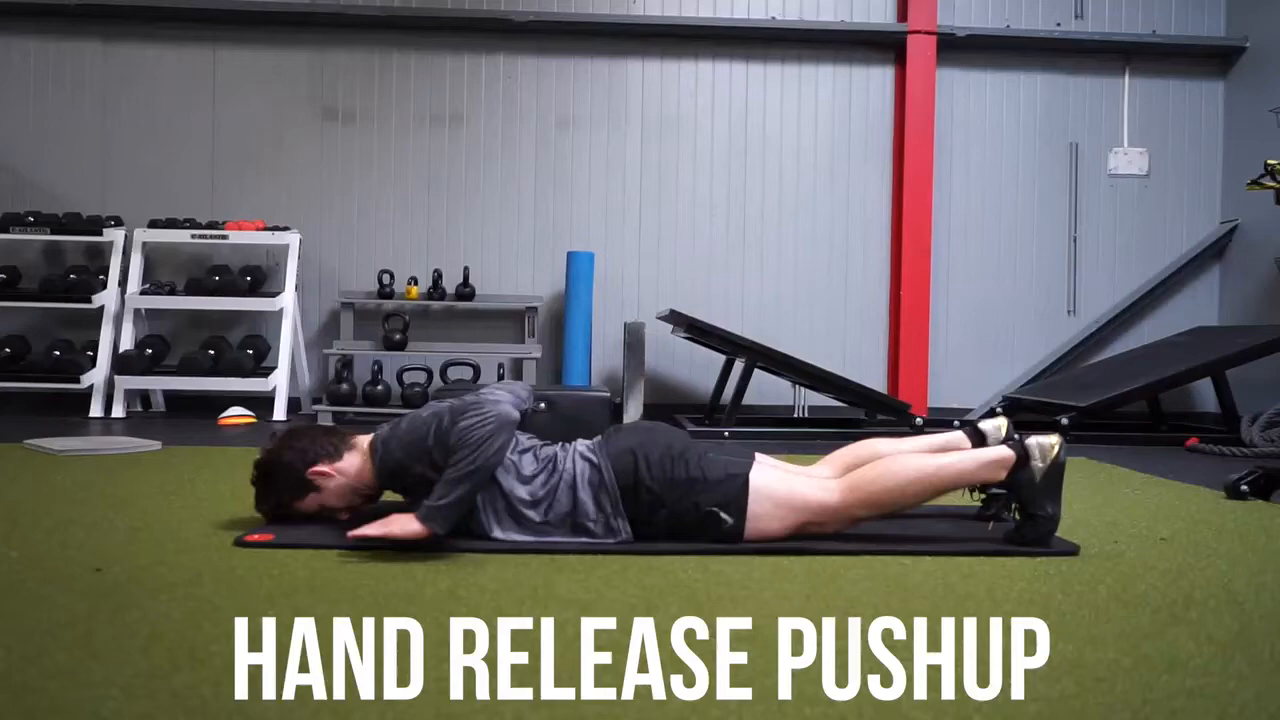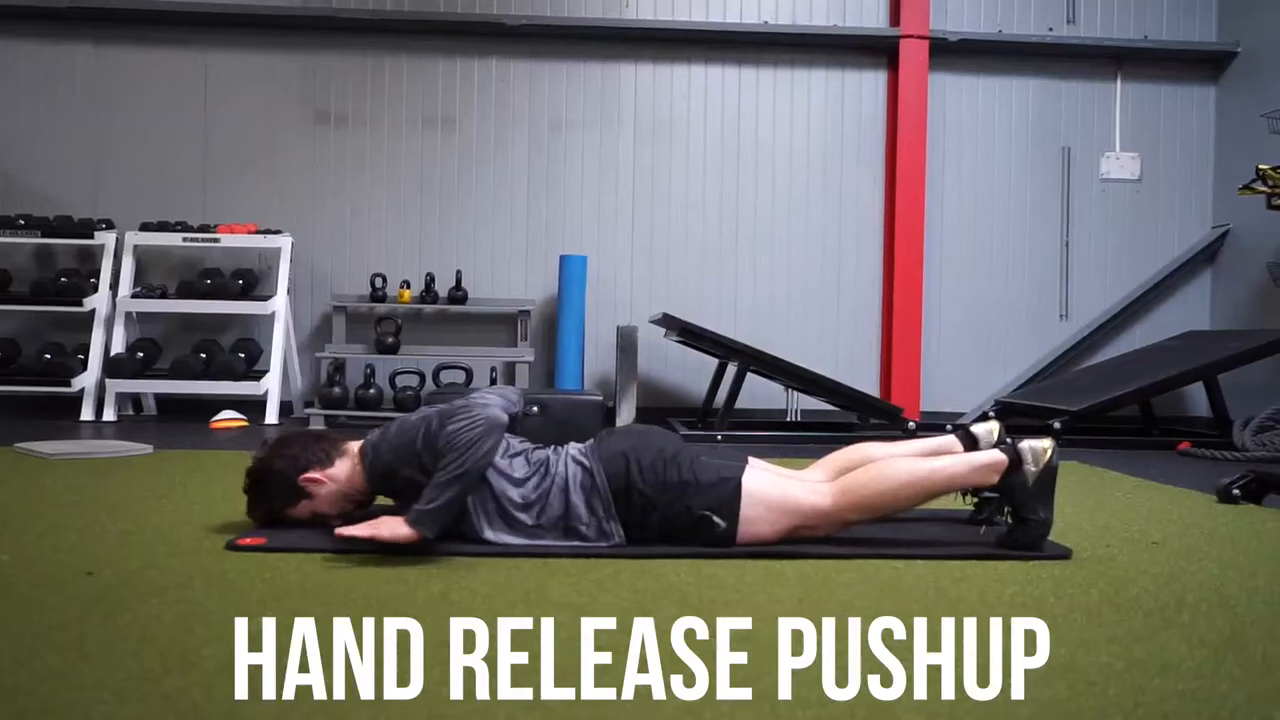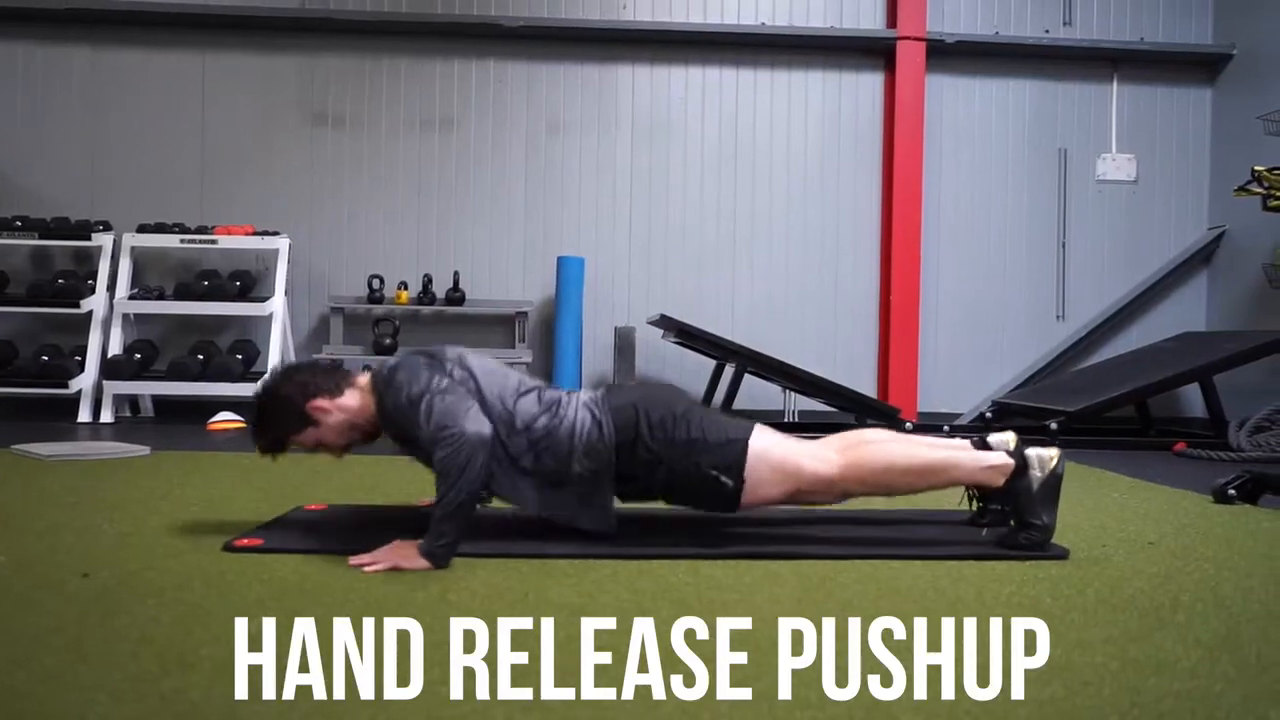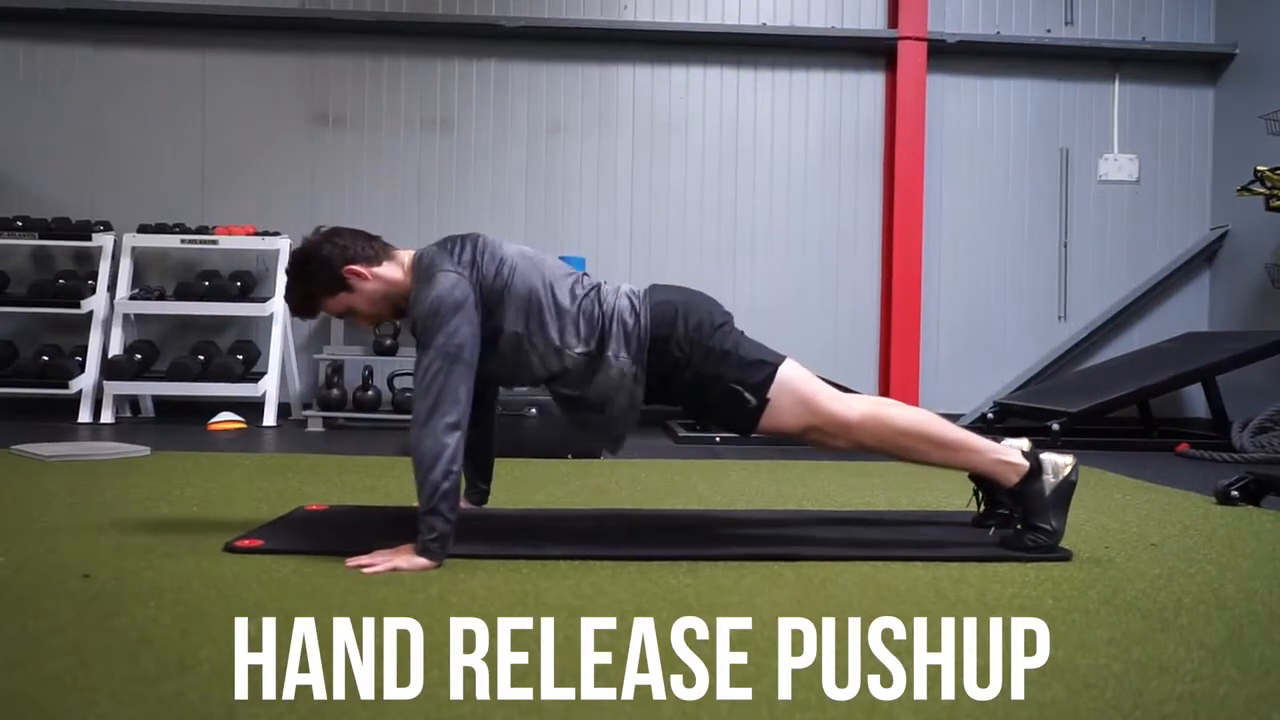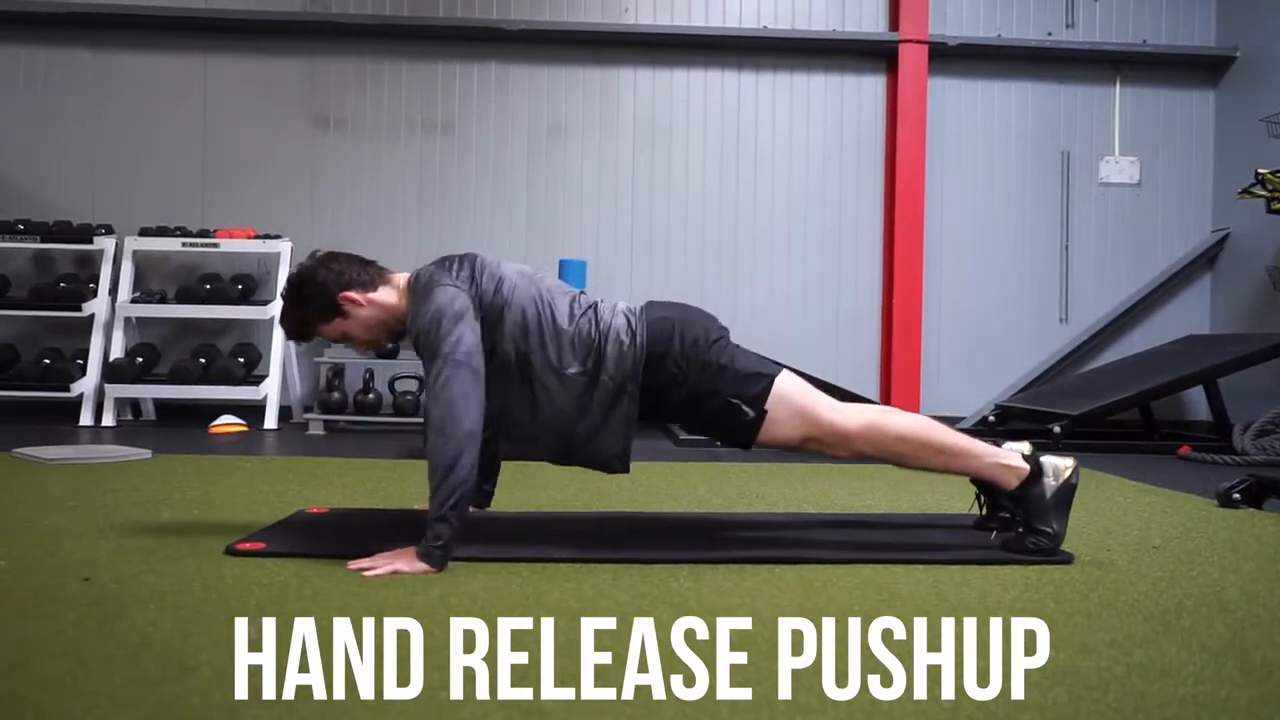
dt=0.5s
person 1, frame 1
left shoulder: (401, 448)
right shoulder: (413, 442)
left elbow: (494, 414)
right elbow: (513, 392)
left wrist: (429, 515)
left hip: (640, 485)
right hip: (626, 465)
left knee: (830, 500)
right knee: (818, 477)
left ankle: (1014, 459)
right ankle: (978, 440)
person 1, frame 2
left shoulder: (389, 452)
right shoulder: (405, 448)
left elbow: (481, 417)
right elbow: (503, 395)
left wrist: (419, 519)
left hip: (629, 491)
right hip: (619, 467)
left knee: (824, 505)
right knee: (813, 481)
left ankle: (1004, 464)
right ankle: (968, 443)
person 1, frame 3
left shoulder: (405, 382)
right shoulder: (415, 373)
left elbow: (471, 443)
left wrist: (433, 546)
right wrist: (457, 505)
left hip: (634, 441)
right hip: (624, 426)
left knee: (820, 472)
right knee: (813, 470)
left ankle: (1014, 471)
right ankle: (980, 448)
person 1, frame 4
left shoulder: (440, 285)
right shoulder: (446, 279)
left elbow: (439, 413)
right elbow: (475, 392)
left wrist: (429, 542)
right wrist: (472, 492)
left hip: (665, 341)
right hip: (655, 338)
left knee: (836, 418)
right knee: (832, 425)
left ankle: (1026, 473)
right ankle: (1002, 463)
person 1, frame 5
left shoulder: (435, 304)
right shoulder: (441, 295)
left elbow: (460, 420)
right elbow: (495, 401)
left wrist: (434, 547)
right wrist: (472, 502)
left hip: (659, 361)
right hip: (650, 357)
left knee: (835, 429)
right knee: (831, 433)
left ankle: (1026, 474)
right ankle: (1004, 458)
